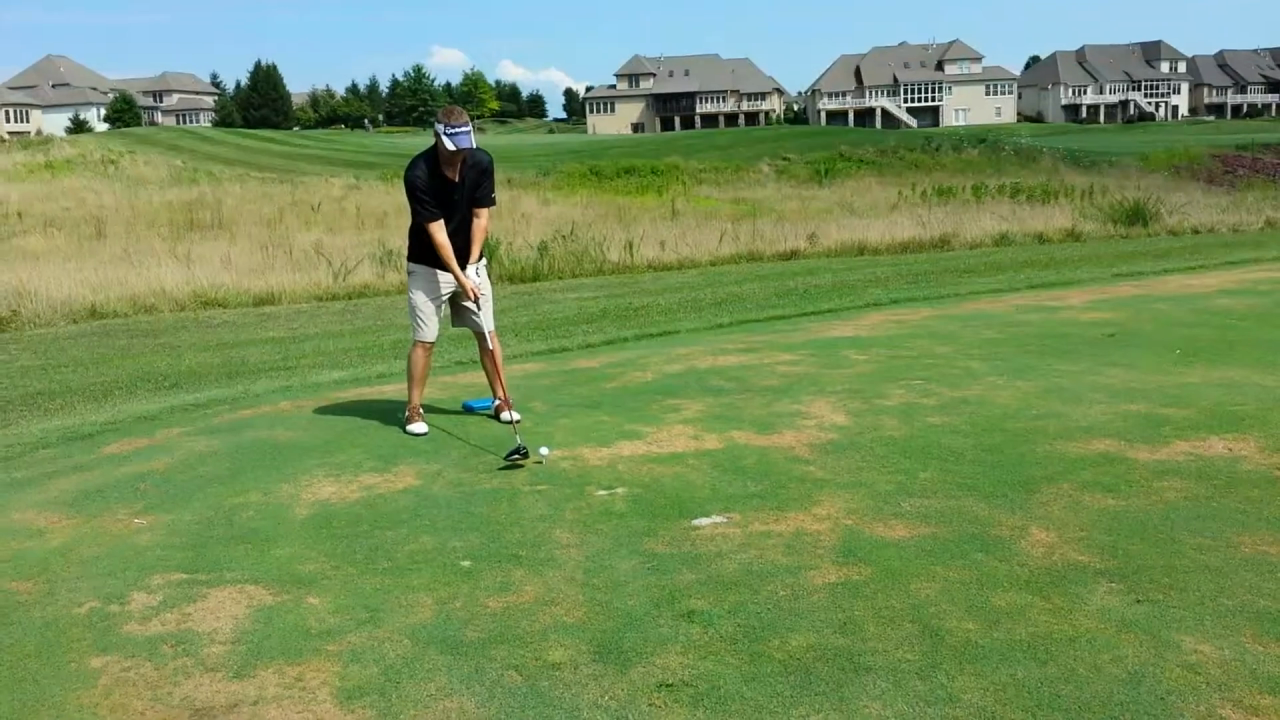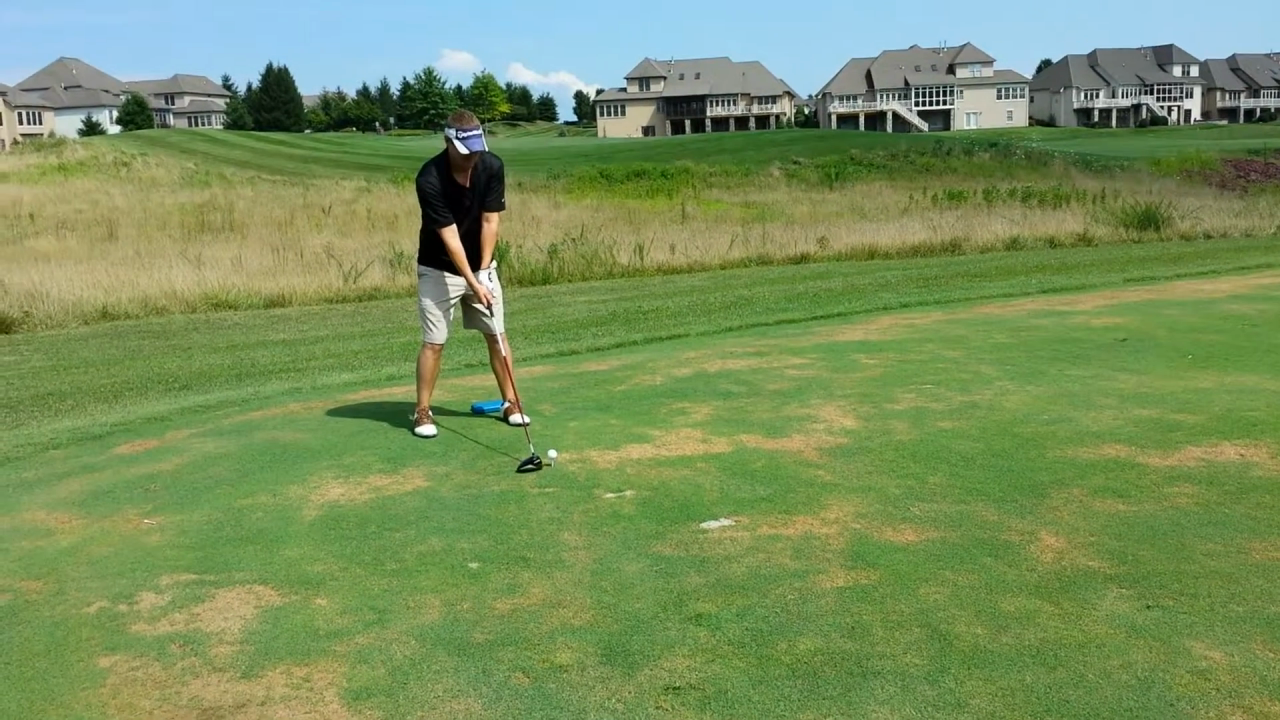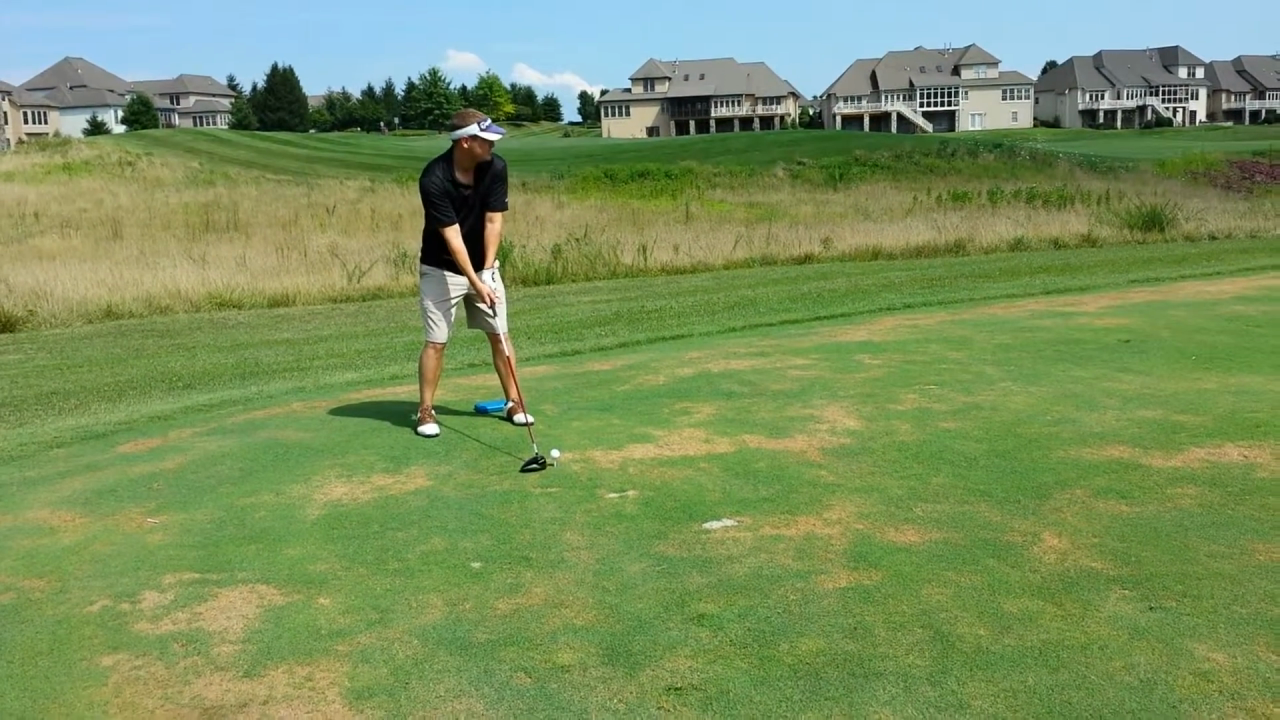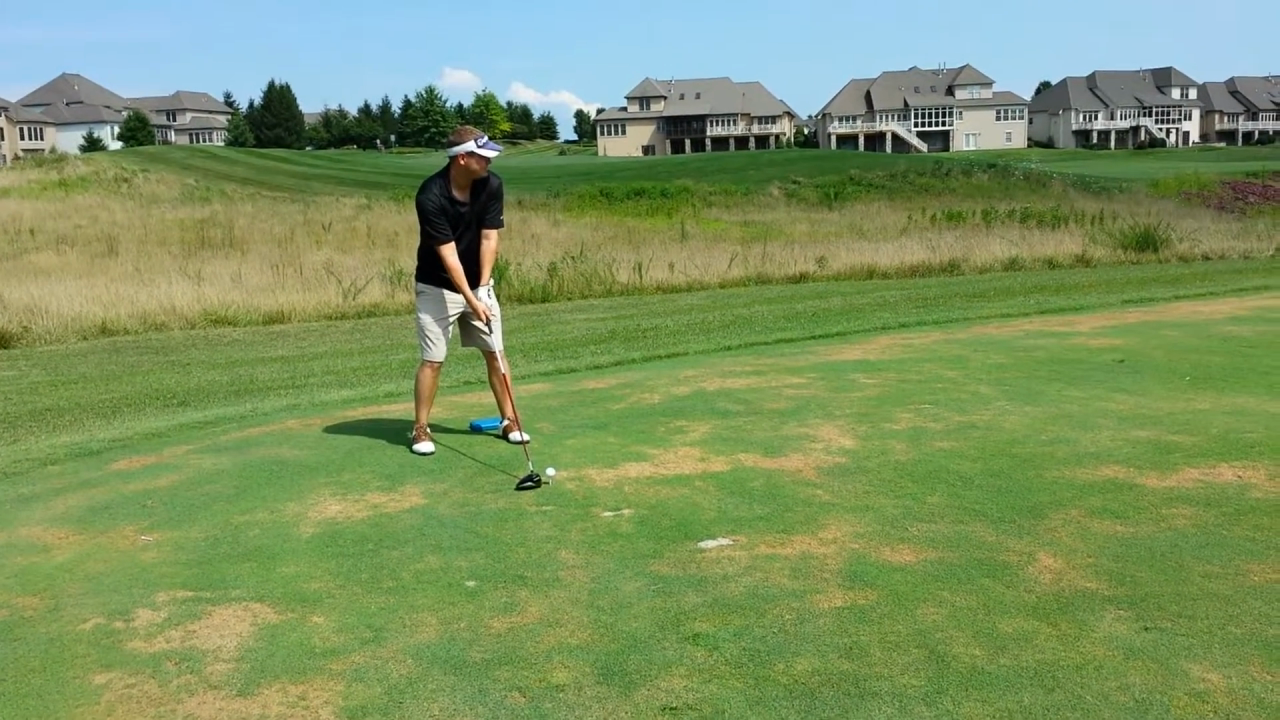
dt=0.7s
person 1, frame 1
left shoulder: (482, 162)
right shoulder: (418, 173)
left elbow: (481, 216)
right elbow: (436, 231)
left wrist: (472, 267)
right wrist: (458, 277)
left hip: (471, 262)
right hip: (428, 266)
left knee: (487, 332)
right knee: (424, 340)
left ankle: (501, 400)
right ankle: (414, 409)
person 1, frame 2
left shoulder: (493, 166)
right shoulder: (429, 179)
left elbow: (490, 221)
right elbow: (450, 236)
left wrist: (485, 269)
right wrist: (472, 283)
left hip: (481, 265)
right hip: (439, 269)
left knee: (497, 334)
right knee: (434, 342)
left ankle: (510, 403)
right ankle: (422, 411)
person 1, frame 3
left shoulder: (496, 167)
right shoulder: (434, 178)
left elbow: (493, 221)
right elbow: (452, 236)
left wrist: (487, 270)
right wrist: (474, 282)
left hip: (483, 266)
right hip: (441, 268)
left knee: (499, 334)
right knee: (436, 340)
left ankle: (513, 402)
right ankle: (425, 410)
person 1, frame 4
left shoulder: (492, 185)
right shoulder: (430, 196)
left elbow: (489, 239)
right elbow: (448, 254)
left wrist: (483, 287)
right wrist: (470, 300)
left hip: (478, 284)
right hip: (437, 287)
left knee: (495, 352)
right knee: (433, 360)
left ankle: (509, 420)
right ankle: (421, 428)
